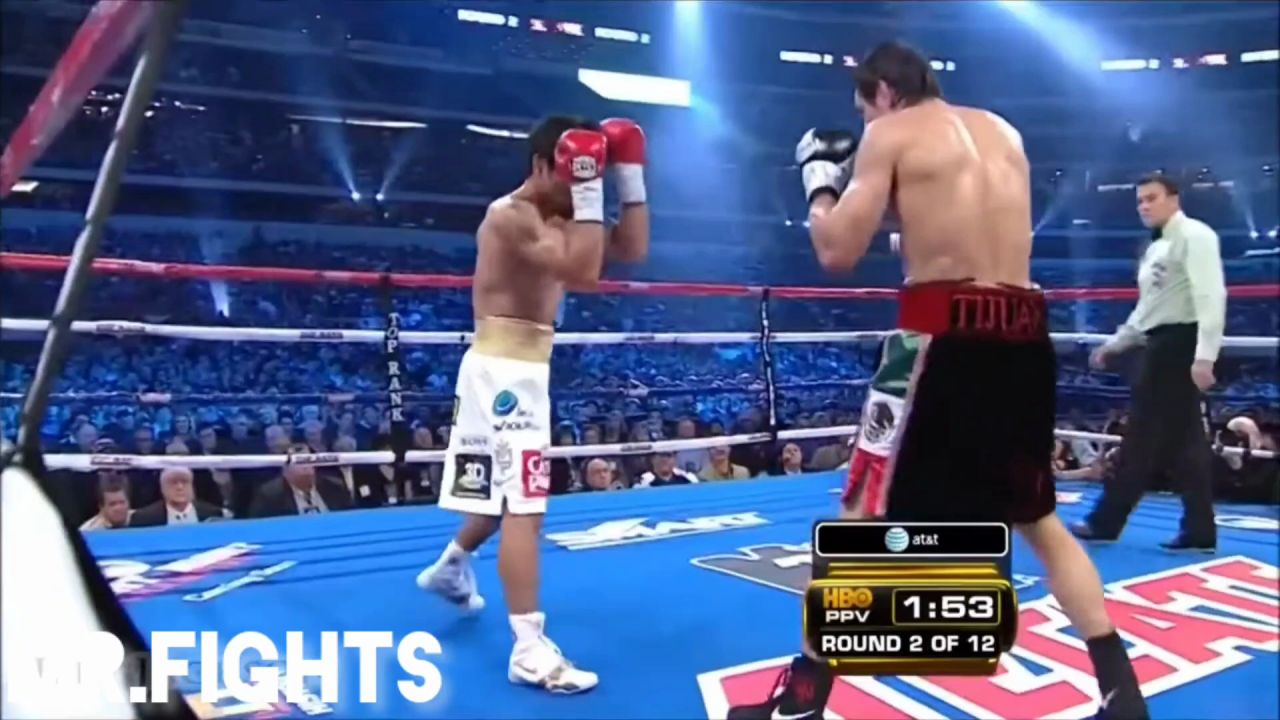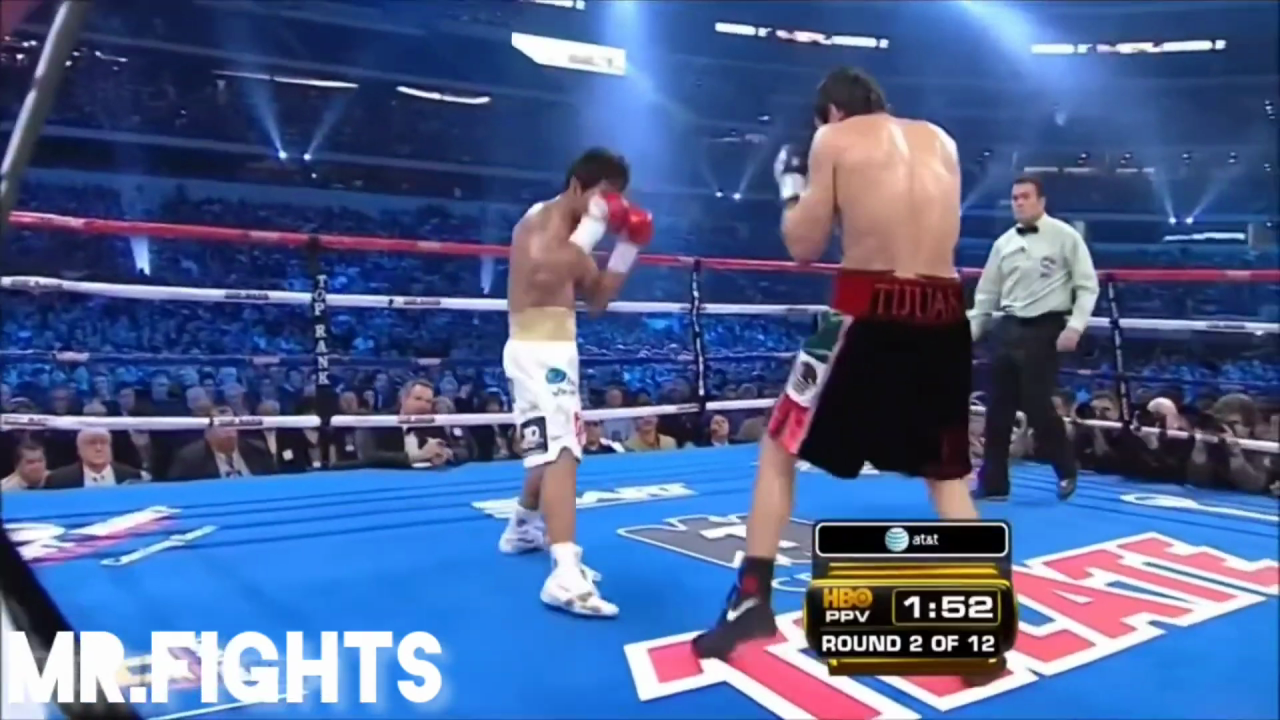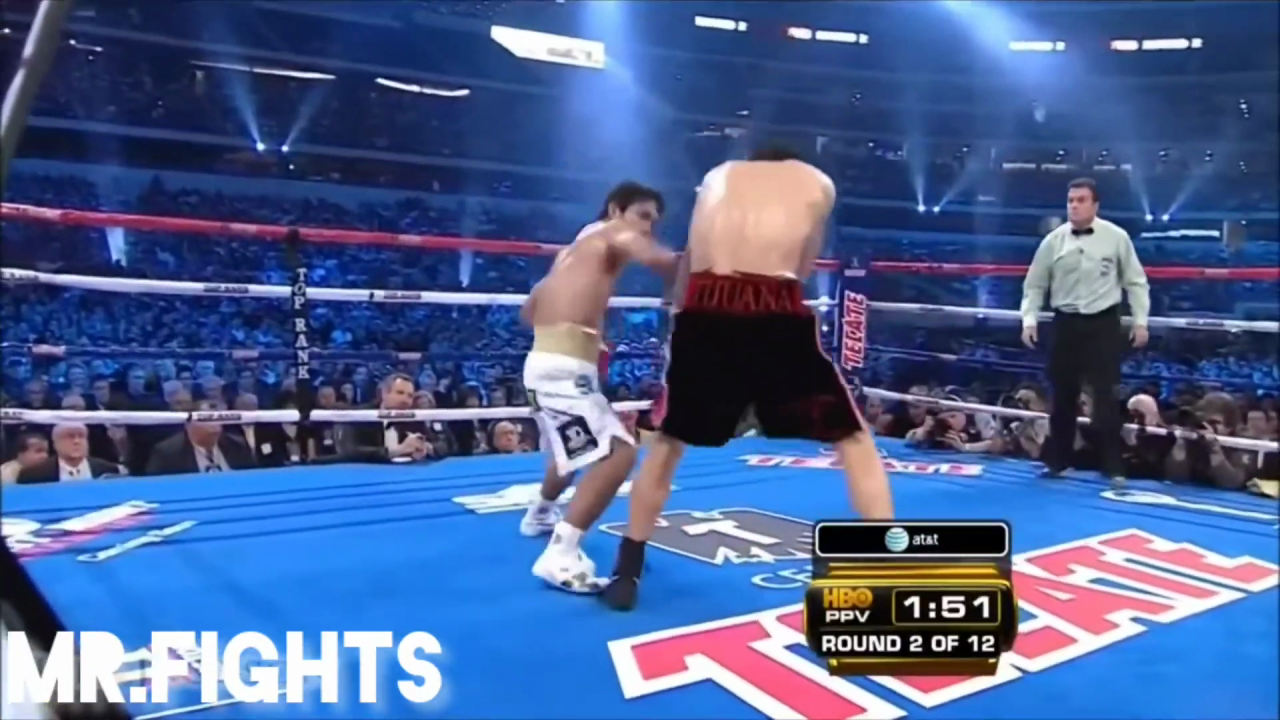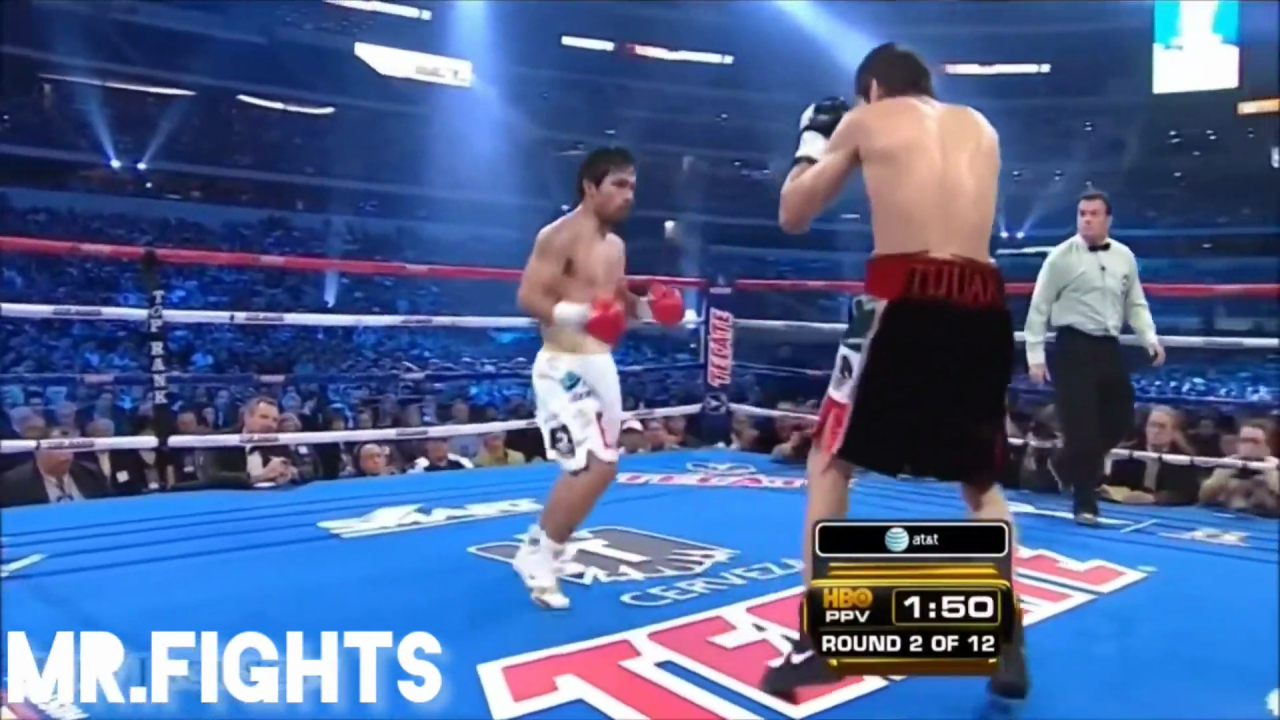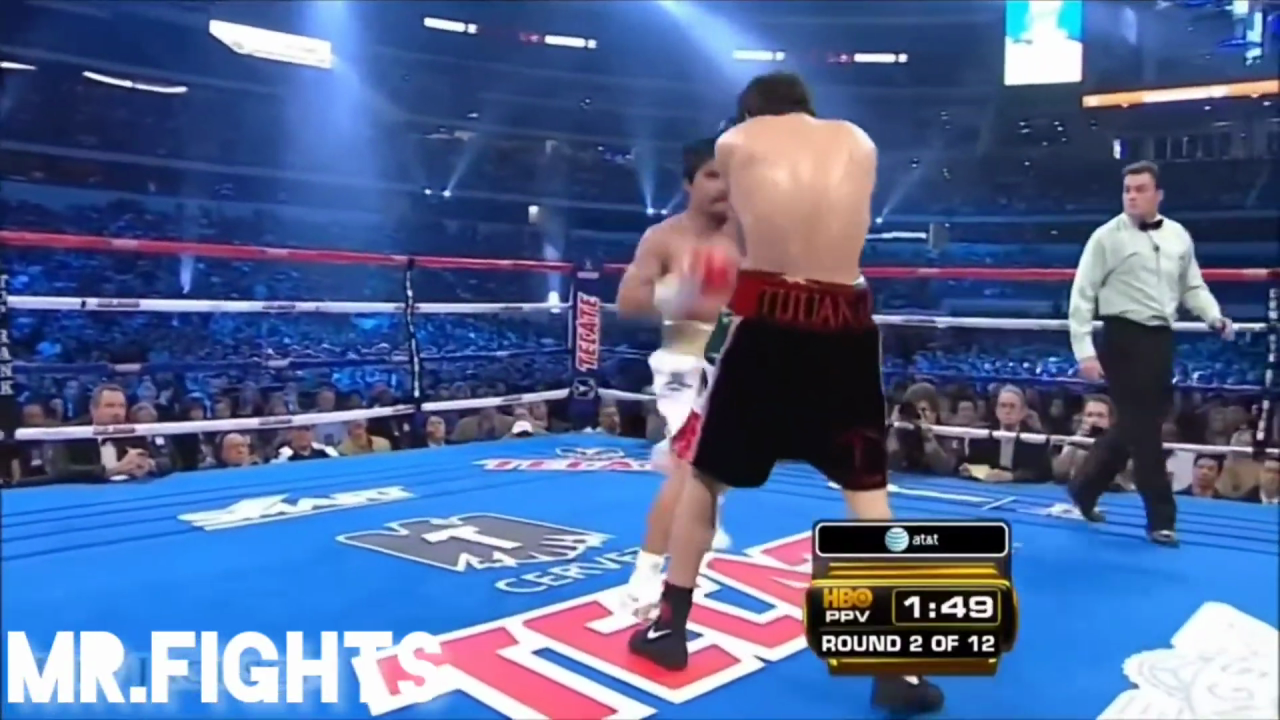
dt=1s
person 1, frame 1
left shoulder: (893, 133)
right shoulder: (1003, 132)
left elbow: (837, 250)
left wrist: (820, 171)
left hip: (944, 331)
right hip: (1021, 331)
right knee: (1038, 518)
person 1, frame 2
left shoulder: (837, 139)
right shoulder: (941, 139)
left elbow: (804, 244)
left wrist: (793, 185)
left hip: (870, 311)
right hip: (944, 316)
left knee: (781, 447)
right knee: (948, 475)
left ankle: (751, 600)
person 1, frame 3
left shoulder: (721, 175)
right shoulder: (816, 183)
left elbow: (692, 255)
left hip: (709, 311)
right hip: (781, 311)
left knee: (668, 443)
right knee: (854, 445)
left ankle: (625, 576)
person 1, frame 4
left shoulder: (864, 121)
right shoulder: (981, 128)
left elbow: (793, 214)
left wrist: (813, 140)
left hip: (901, 304)
right hip: (976, 308)
left knee: (829, 467)
right knee: (981, 488)
left ankle: (818, 643)
right ankle: (1008, 655)
person 1, frame 5
left shoulder: (735, 141)
right shoulder: (860, 142)
left hip: (763, 318)
right hip: (845, 320)
left knee: (704, 468)
right knee: (867, 489)
left ankle: (668, 626)
right ankle: (895, 666)
person 2, frame 1
left shoulder: (558, 215)
right shoulder: (512, 215)
left elbow: (632, 249)
right elbow: (582, 272)
left wrist: (629, 174)
right wrist: (589, 190)
left hip: (522, 371)
right hip: (503, 371)
left knee: (503, 493)
right knee: (521, 503)
left ankle: (451, 567)
right ankle: (530, 650)
person 2, frame 2
left shoulder: (576, 231)
right shoulder: (542, 219)
left elbow: (599, 297)
right elbow: (544, 273)
left wrist: (628, 247)
right wrist: (592, 227)
left hip: (554, 352)
right hip: (538, 352)
left knee: (553, 452)
right knee: (564, 454)
left ankle: (521, 528)
right ankle: (567, 576)
person 2, frame 3
left shoulder: (580, 254)
right shoulder: (602, 236)
left elbow: (531, 311)
right elbow: (648, 255)
right wrist: (681, 266)
left hip: (570, 368)
right hip: (557, 367)
left knee: (577, 455)
right knee: (619, 455)
left ankle: (544, 511)
right ankle: (559, 554)
person 2, frame 4
left shoulder: (615, 245)
right shoulder: (561, 235)
right elbow: (529, 296)
left wrist: (648, 308)
right wrist: (576, 317)
left hip: (598, 366)
right hip: (565, 367)
left knee: (587, 469)
right knee: (596, 467)
left ankle: (536, 549)
right ankle: (543, 563)
person 2, frame 5
right shoulder: (663, 237)
right elbow: (628, 301)
right wrist: (672, 296)
right hip: (685, 364)
right knee: (691, 466)
right ankle: (645, 580)
person 3, frame 1
left shoulder: (1194, 237)
right shoulder: (1155, 248)
left elbow: (1210, 298)
left wrist: (1204, 356)
right wrist: (1114, 344)
left hip: (1176, 344)
right hip: (1162, 344)
left knee: (1144, 436)
right knee: (1182, 440)
left ankle: (1105, 522)
right ankle: (1199, 530)
person 3, frame 2
left shoulder: (1065, 236)
right shoulder: (1004, 243)
left elbow: (1087, 285)
right elbow: (987, 291)
left wrist: (1076, 326)
right wrist: (974, 327)
left hip: (1045, 329)
right hip: (1009, 328)
left knee: (1037, 404)
right knee: (998, 407)
left ankle: (1066, 472)
right ankle: (993, 482)
person 3, frame 3
left shoulder: (1116, 237)
right shoulder: (1053, 241)
left elbow: (1136, 281)
right elbow: (1034, 285)
left wrist: (1140, 321)
right wrist: (1029, 320)
left hip: (1103, 323)
right hip: (1067, 324)
left knee: (1105, 395)
right knee: (1064, 395)
left ankle: (1113, 467)
right ankle: (1056, 459)
person 3, frame 4
left shoulder: (1124, 257)
right shoulder: (1061, 257)
left elbow: (1135, 304)
right elbow: (1039, 310)
left wrist: (1149, 338)
right wrist: (1036, 357)
left hip: (1110, 347)
right hip: (1075, 347)
left knee: (1119, 421)
right knee: (1081, 426)
left ankle: (1068, 467)
right ankle: (1084, 503)
person 3, frame 5
left shoulder: (1179, 236)
right shoulder: (1107, 237)
left elbow: (1192, 288)
right elbow: (1082, 296)
left wrist: (1215, 318)
right wrist: (1084, 351)
left hip: (1161, 339)
right hip: (1124, 338)
left knee: (1134, 428)
right knee: (1141, 429)
left ankle: (1086, 486)
right ankle: (1160, 518)
